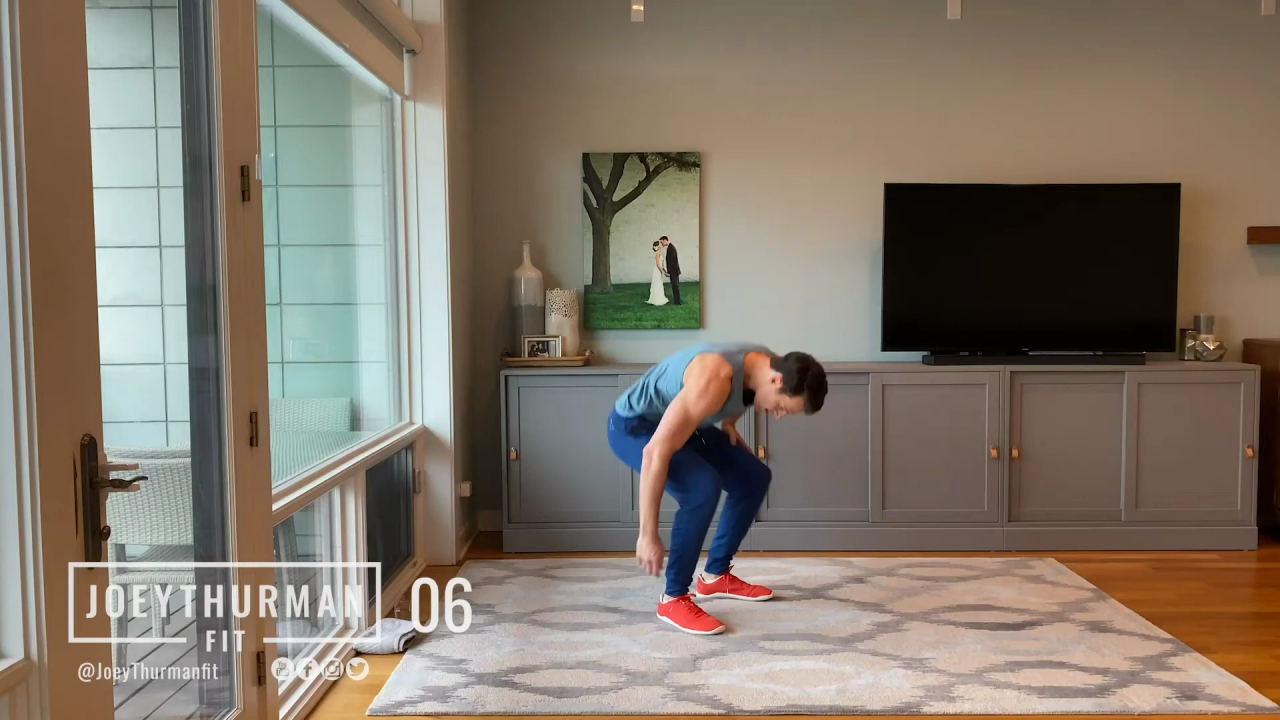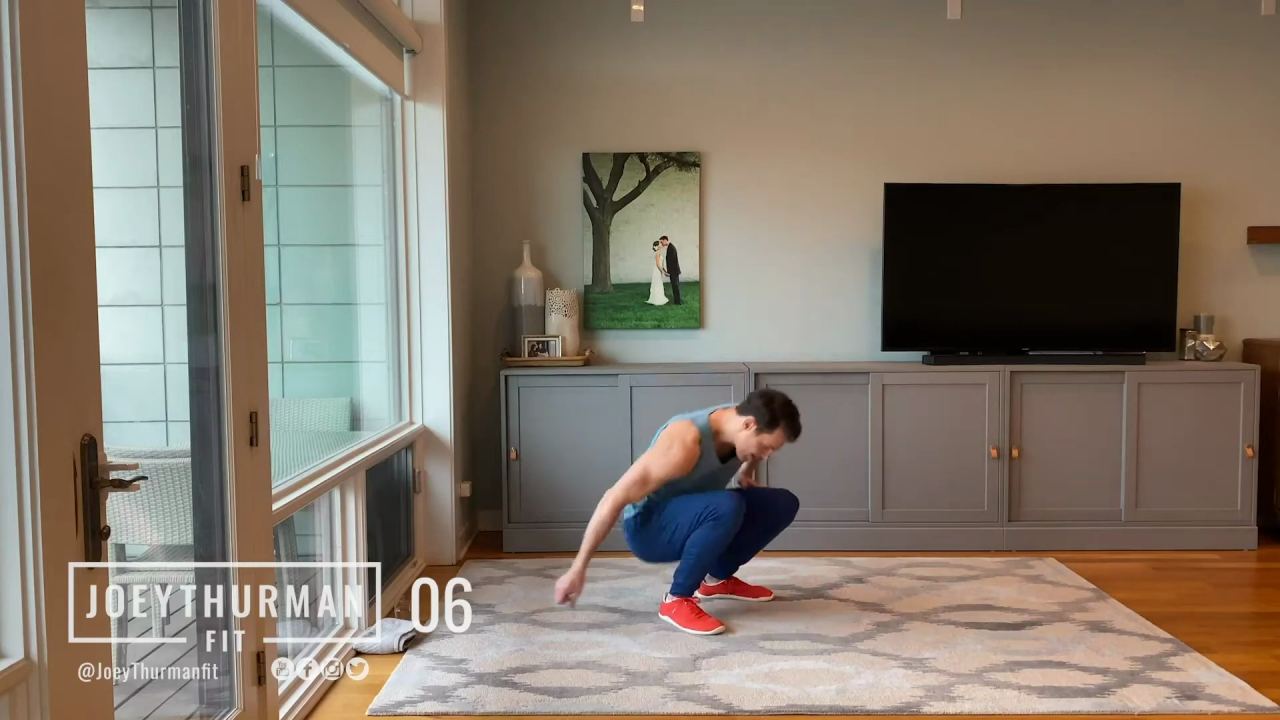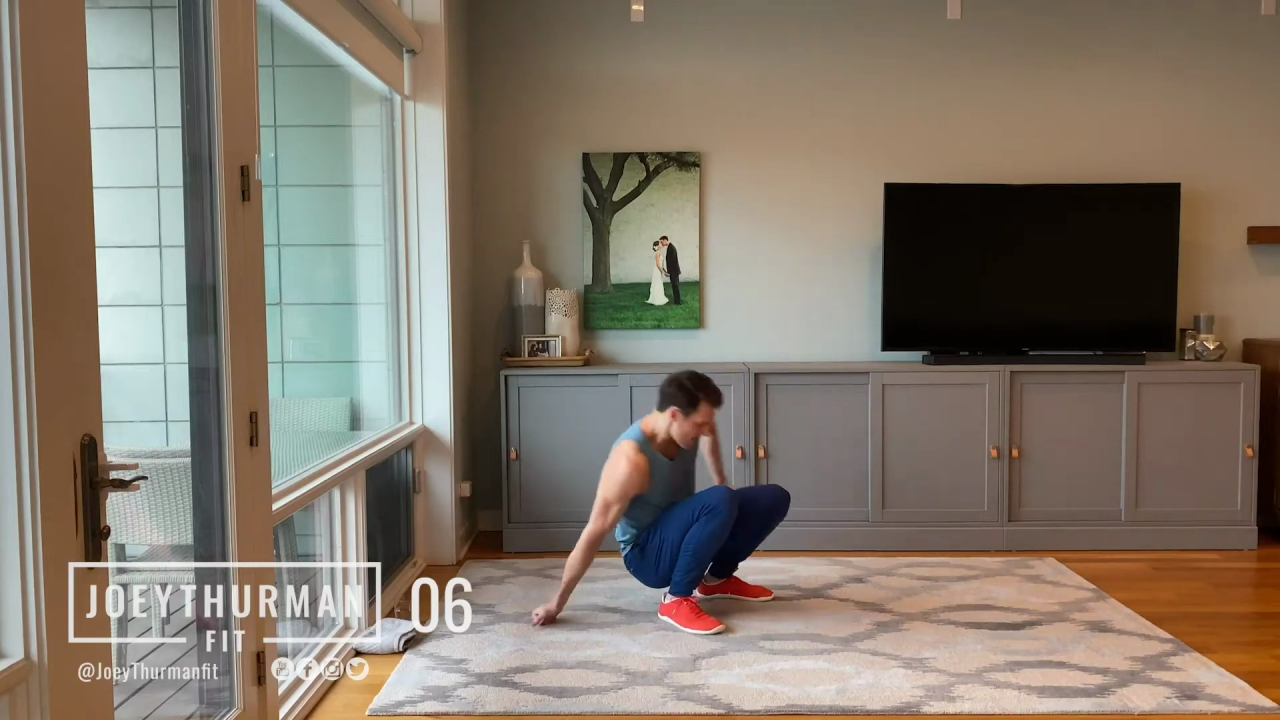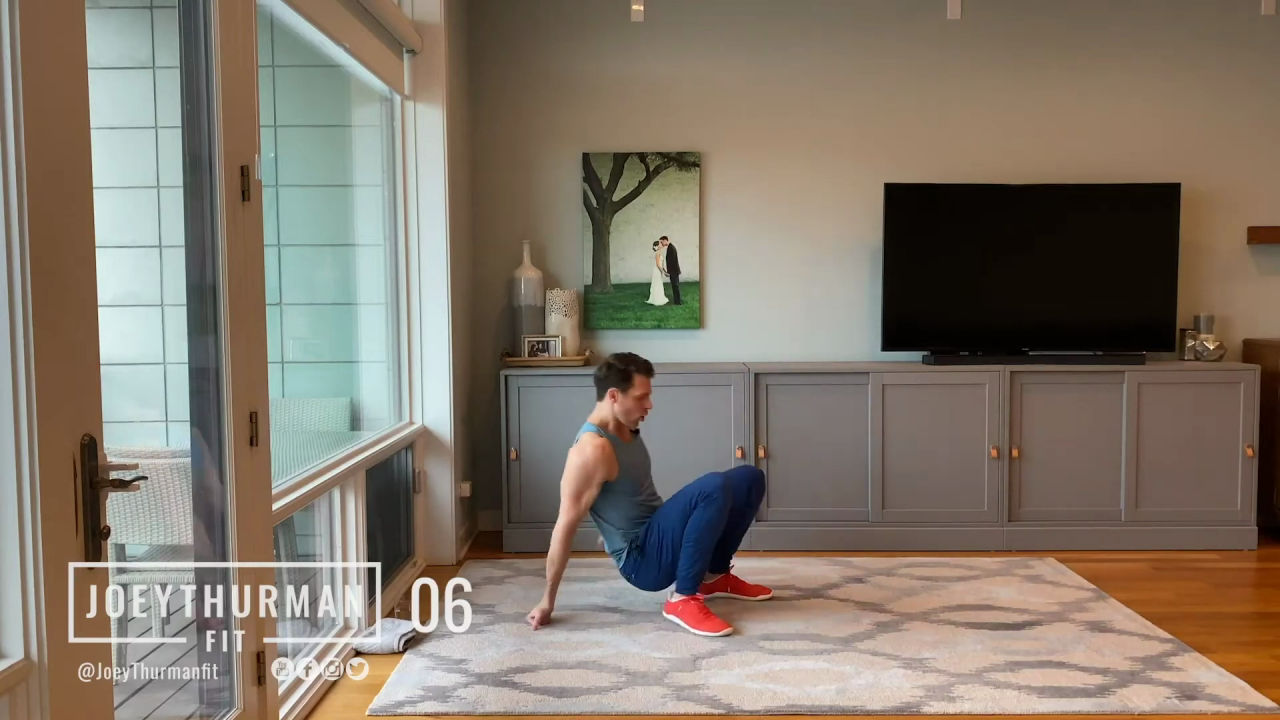
dt=0.3s
person 1, frame 1
left shoulder: (766, 364)
right shoulder: (716, 378)
right elbow: (655, 453)
left wrist: (729, 426)
right wrist: (648, 536)
right hip: (634, 427)
left knee: (754, 478)
right knee: (703, 489)
left ankle: (714, 576)
right ankle: (674, 597)
person 1, frame 2
left shoulder: (735, 423)
right shoulder: (684, 443)
right elbow: (616, 497)
left wrist: (747, 473)
right wrist: (578, 570)
right hip: (649, 524)
left knee: (785, 505)
right knee: (730, 507)
left ankle: (717, 578)
right ankle: (677, 600)
person 1, frame 3
left shoulder: (682, 425)
right shoulder: (630, 459)
right elbow: (593, 533)
left wrist: (721, 481)
right wrist: (556, 604)
left hip: (679, 533)
right hip: (647, 554)
left knee: (775, 498)
right knee: (721, 500)
left ankle: (717, 579)
right ankle: (676, 599)
person 1, frame 4
left shoulder: (625, 424)
right shoulder: (593, 449)
right elbow: (566, 524)
left wrist: (609, 535)
right wrist: (546, 603)
left hip: (662, 533)
right hip: (642, 560)
left knee: (750, 478)
right knee: (715, 487)
left ankle: (714, 575)
right ankle: (683, 597)
